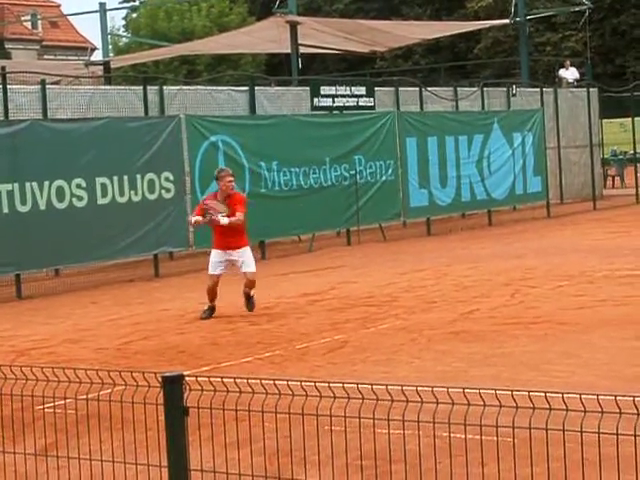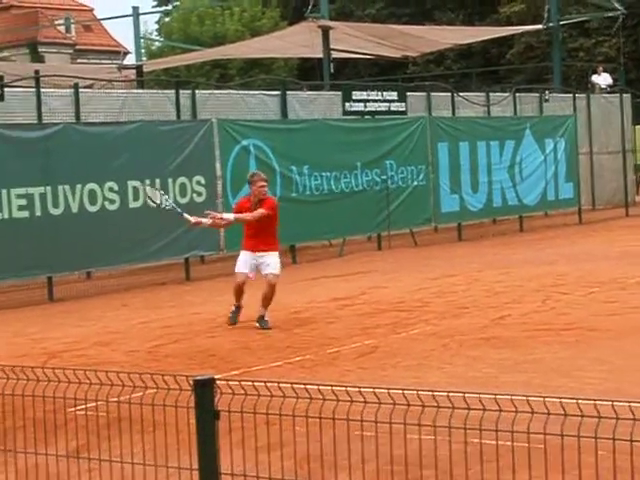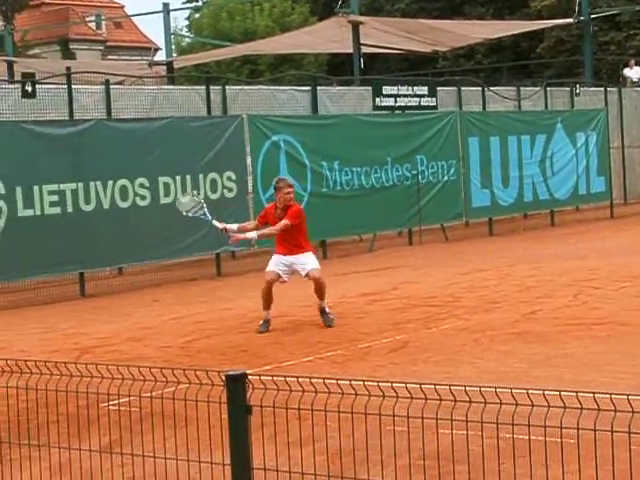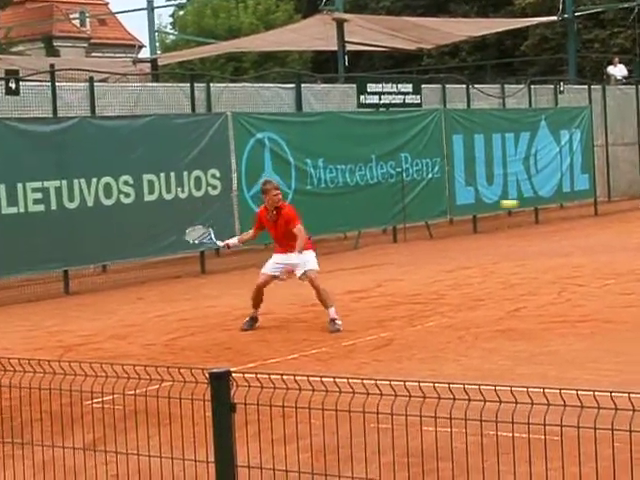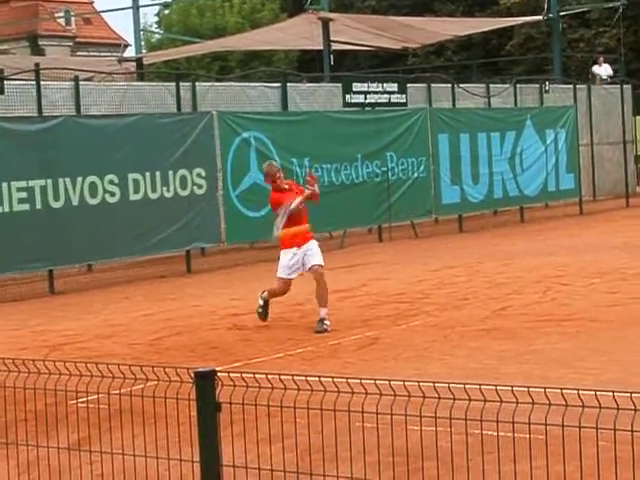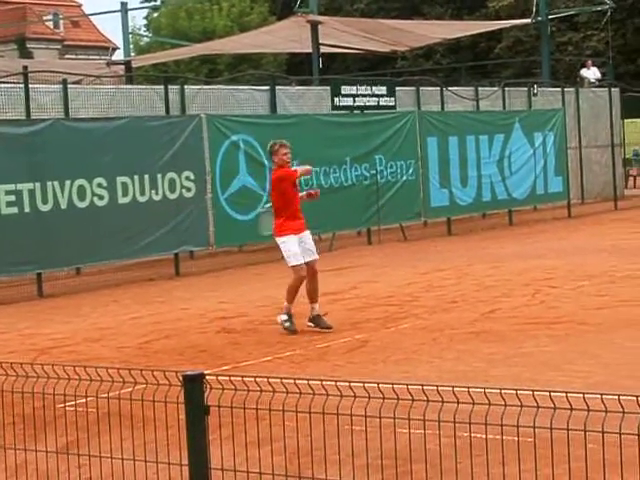
dt=0.2s
person 1, frame 1
left shoulder: (239, 198)
right shoulder: (207, 201)
left elbow: (239, 220)
right elbow: (192, 220)
left wrist: (223, 220)
right wrist: (196, 219)
left hip: (241, 247)
right hip: (219, 249)
left knee: (251, 279)
right knee: (212, 283)
left ankle: (247, 292)
right ankle: (211, 306)
person 1, frame 2
left shoulder: (271, 203)
right shoulder: (242, 204)
left elbow: (251, 217)
right elbow: (225, 223)
left wrist: (225, 215)
right wrist: (203, 221)
left hip: (269, 251)
right hip: (248, 251)
left knee: (272, 282)
right knee: (239, 282)
left ankle: (262, 316)
right ankle: (237, 306)
person 1, frame 3
left shoulder: (296, 210)
right shoulder: (269, 210)
left elbow: (276, 230)
right elbow: (255, 225)
left wrist: (249, 236)
right wrist: (232, 227)
left hip: (303, 253)
right hip: (281, 255)
left knee: (317, 277)
right knee: (268, 280)
left ankle: (323, 308)
right ankle: (266, 318)
person 1, frame 4
left shoulder: (288, 210)
right shoulder: (261, 214)
left elbow: (302, 236)
right elbow: (253, 233)
left wrist: (297, 254)
right wrist: (234, 241)
left hip: (302, 251)
right hip: (281, 254)
left knee: (314, 280)
right knee: (260, 283)
left ankle: (334, 318)
right ankle: (254, 316)
person 1, frame 5
left shoulder: (290, 184)
right shoulder: (275, 198)
left elbow: (311, 196)
right elbow: (295, 207)
left wrist: (313, 186)
right wrist: (309, 192)
left hip: (308, 240)
right hip: (290, 246)
left knee: (319, 275)
right knee: (282, 288)
left ankle: (323, 318)
right ankle: (265, 297)
person 1, frame 6
left shoulder: (286, 173)
right shoulder: (280, 175)
right elbow: (305, 170)
left wrist: (306, 195)
right wrist: (302, 169)
left hip: (300, 230)
right hip: (286, 233)
left knee: (313, 271)
right knee: (300, 274)
left ankle: (315, 315)
right ankle: (286, 313)
